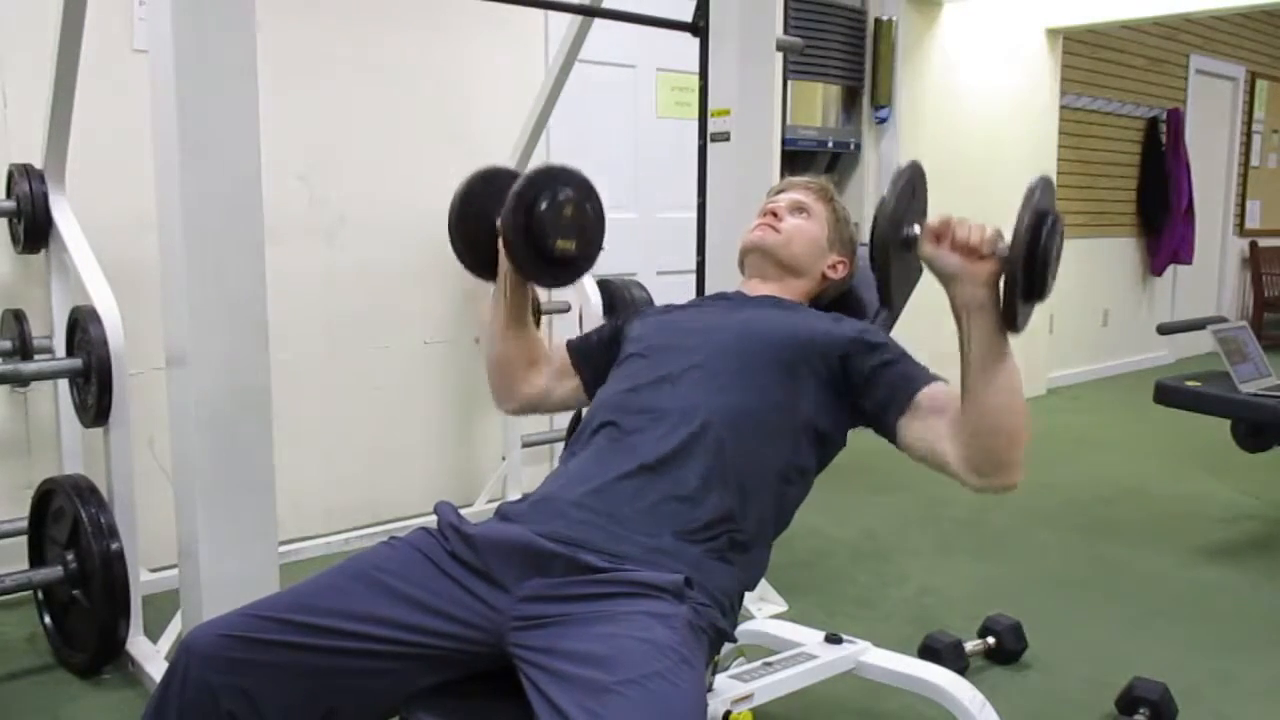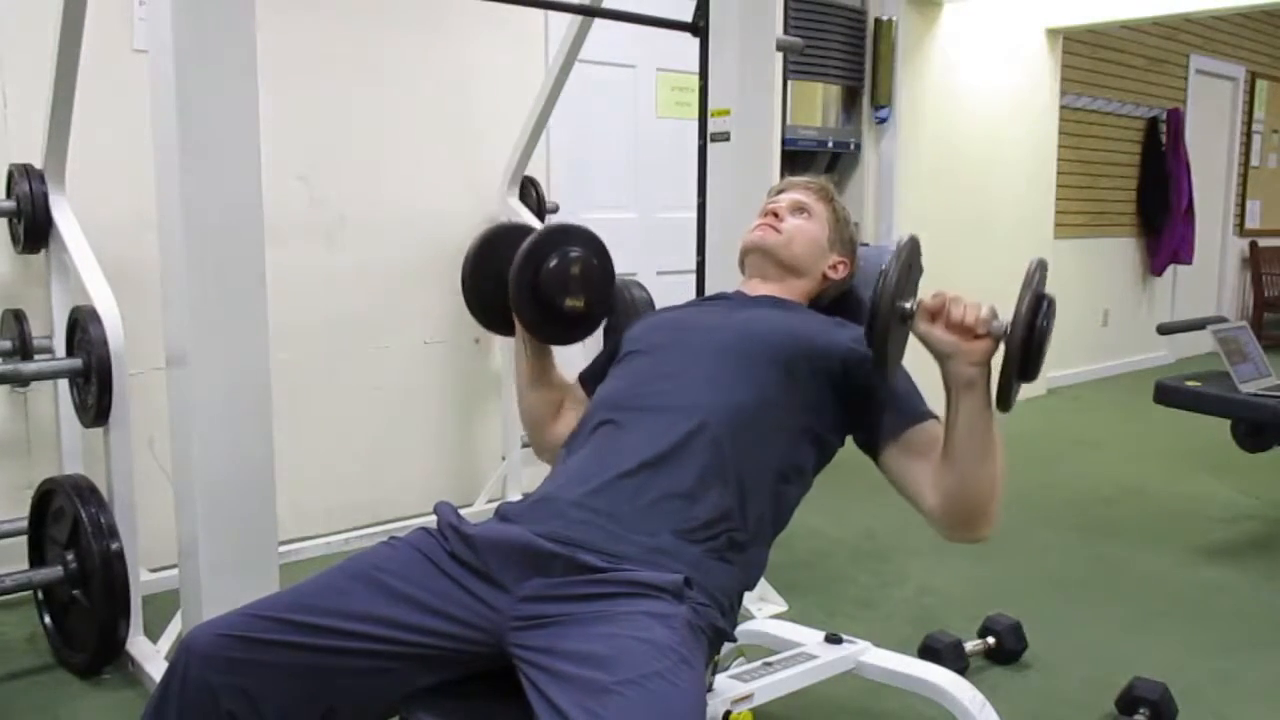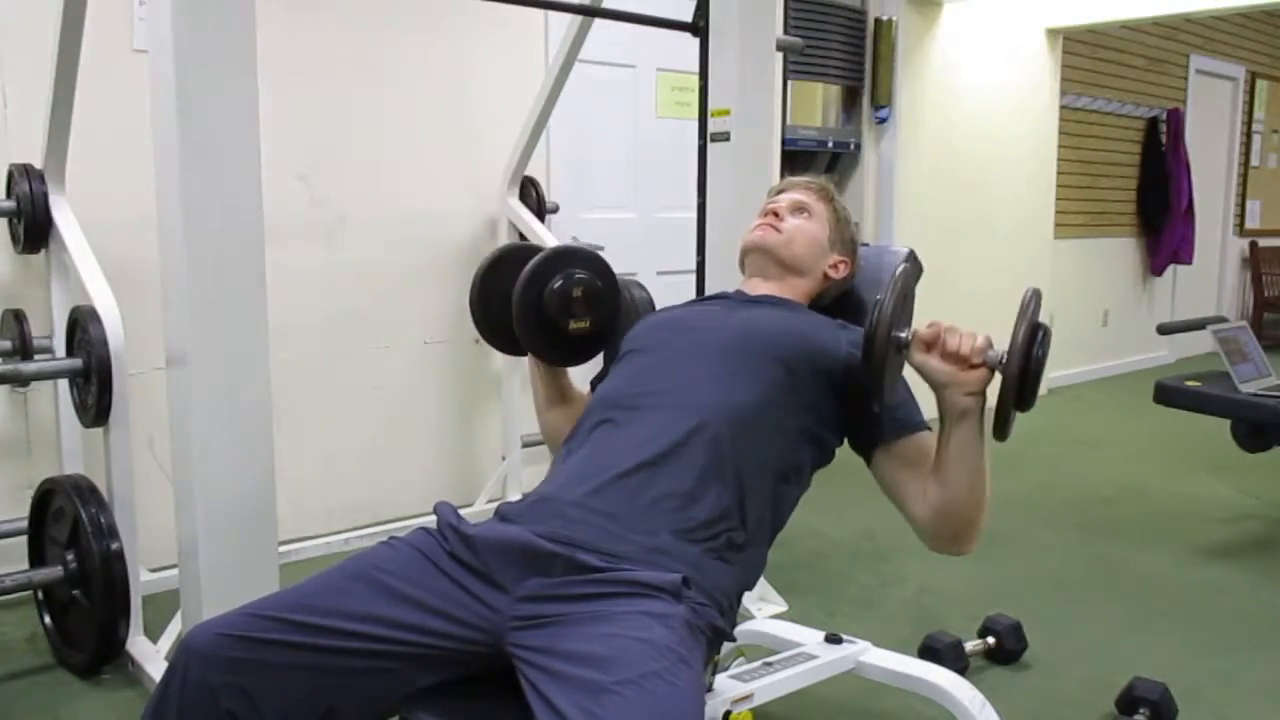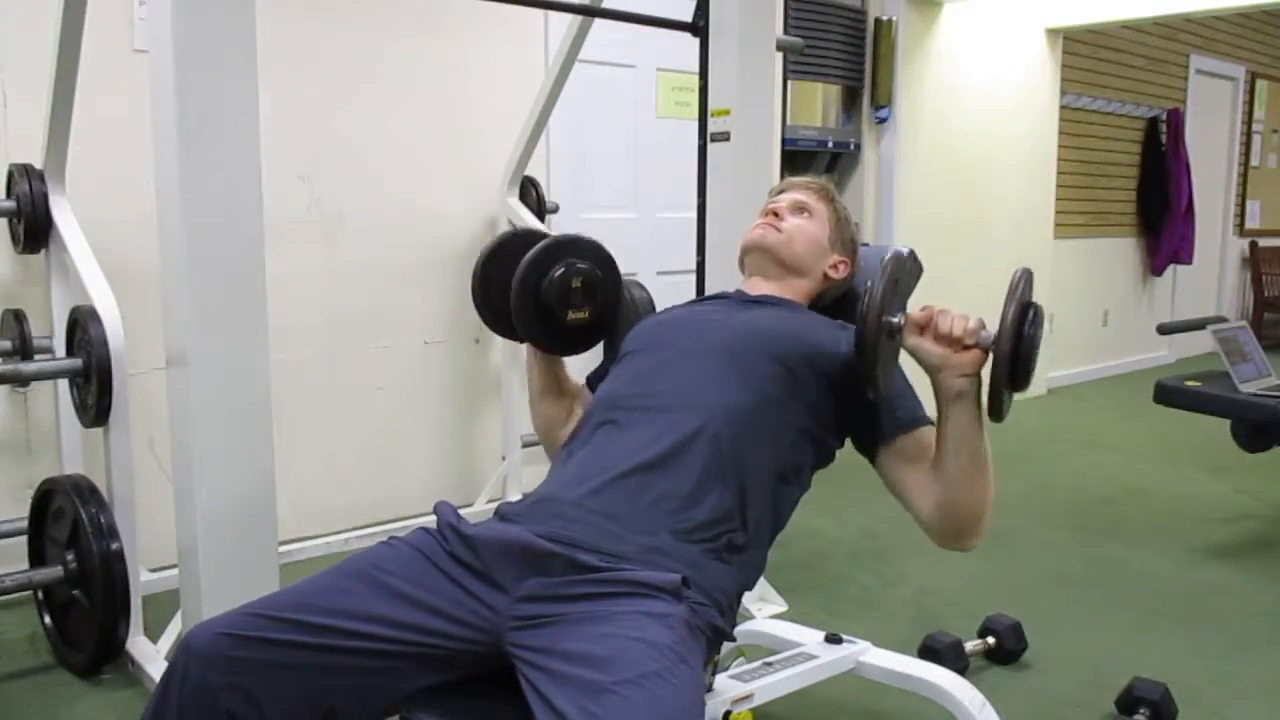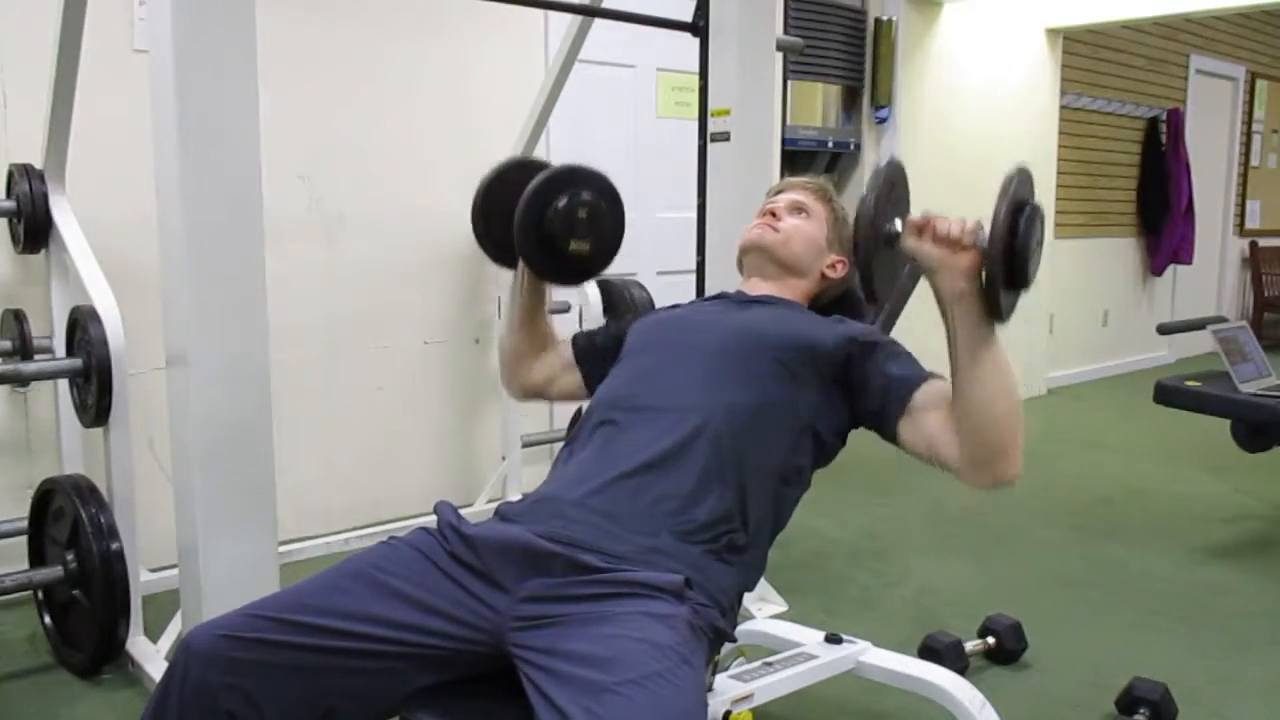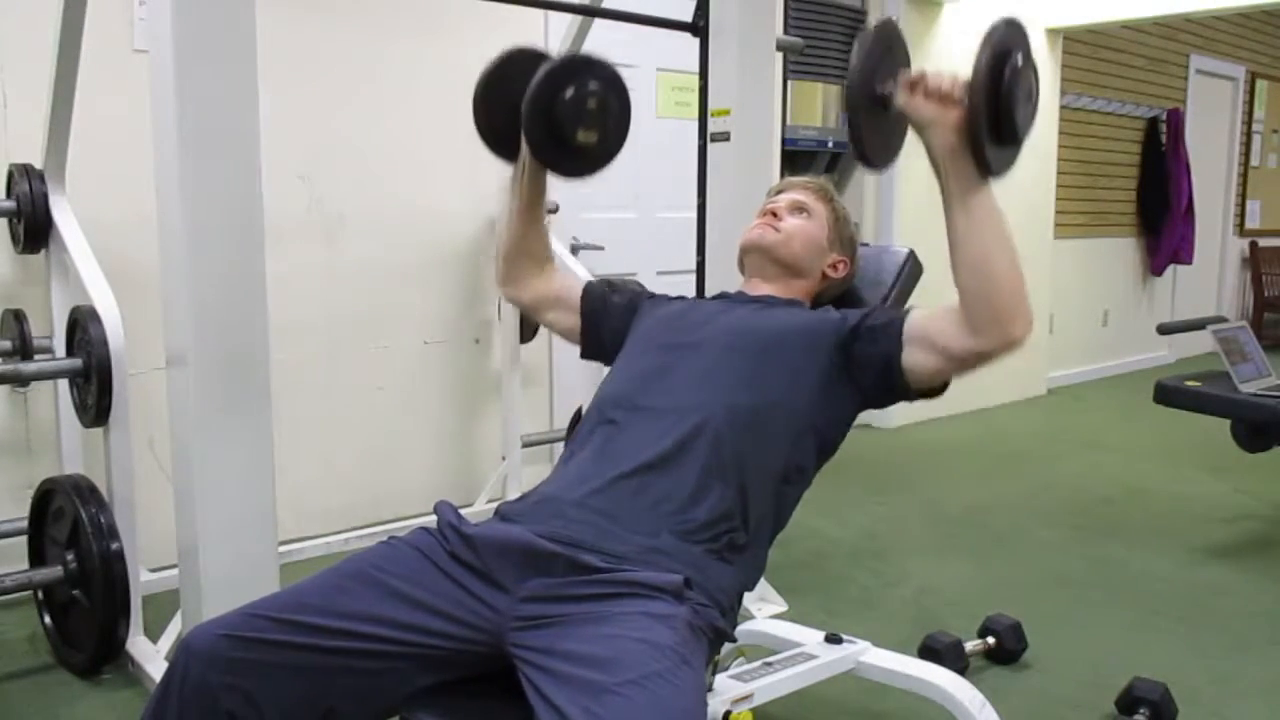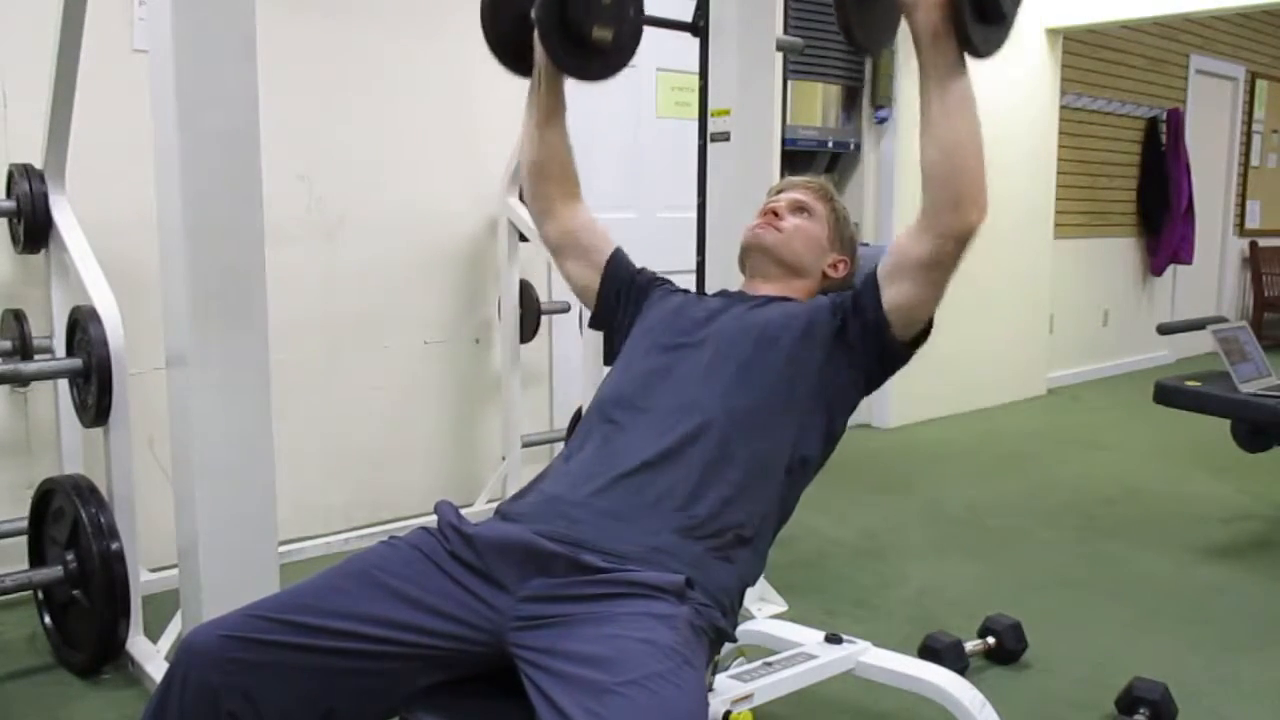
dt=0.2s
person 1, frame 1
left shoulder: (840, 345)
right shoulder: (654, 322)
left elbow: (990, 464)
right elbow: (516, 384)
left wrist: (974, 304)
right wrist: (515, 263)
left hip: (645, 596)
right hip: (496, 551)
person 1, frame 2
left shoulder: (842, 351)
right shoulder: (657, 324)
left elbow: (963, 516)
left wrist: (967, 376)
right wrist: (533, 328)
left hip: (645, 594)
right hip: (493, 550)
person 1, frame 3
left shoulder: (840, 351)
right shoulder: (661, 323)
left elbow: (948, 528)
left wrist: (961, 403)
left hip: (645, 595)
right hip: (497, 550)
person 1, frame 4
left shoulder: (838, 352)
right shoulder: (660, 324)
left elbow: (955, 521)
left wrist: (956, 383)
left hip: (645, 596)
right hip: (496, 551)
person 1, frame 5
left shoulder: (838, 346)
right shoulder: (660, 321)
left elbow: (991, 457)
right elbow: (523, 371)
left wrist: (962, 296)
right wrist: (531, 260)
left hip: (644, 595)
right hip: (501, 552)
person 1, frame 6
left shoulder: (838, 341)
right shoulder: (660, 316)
left elbow: (991, 326)
right elbow: (523, 281)
left wrist: (950, 151)
right wrist: (532, 159)
left hip: (645, 591)
right hip: (503, 551)
person 1, frame 7
left shoulder: (837, 338)
right shoulder: (656, 307)
left elbow: (948, 226)
right elbow: (553, 209)
left hip: (644, 594)
right hip: (495, 548)
